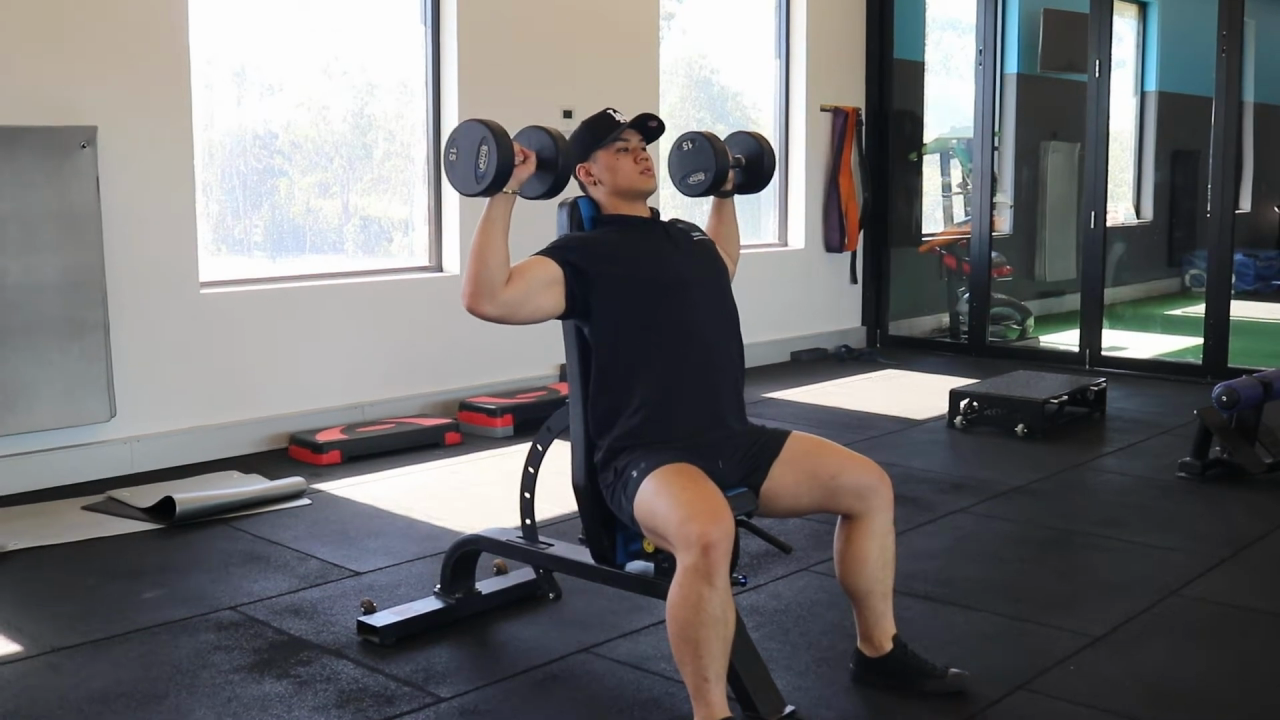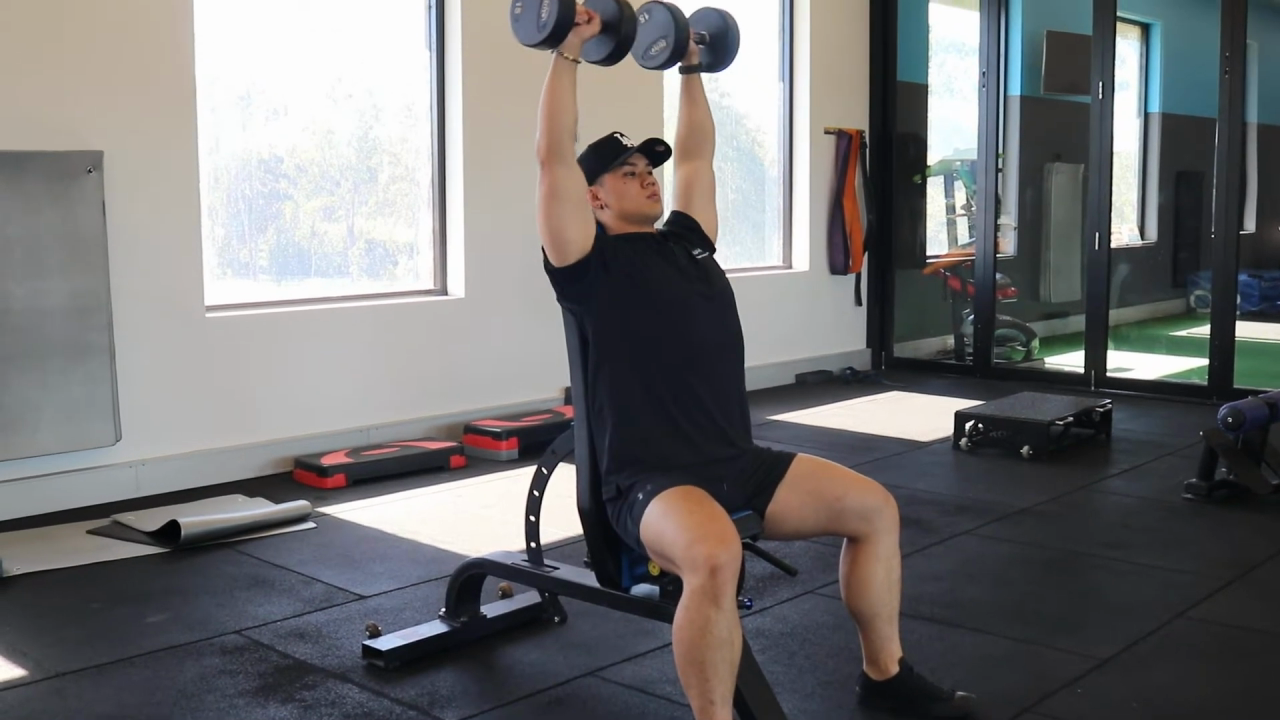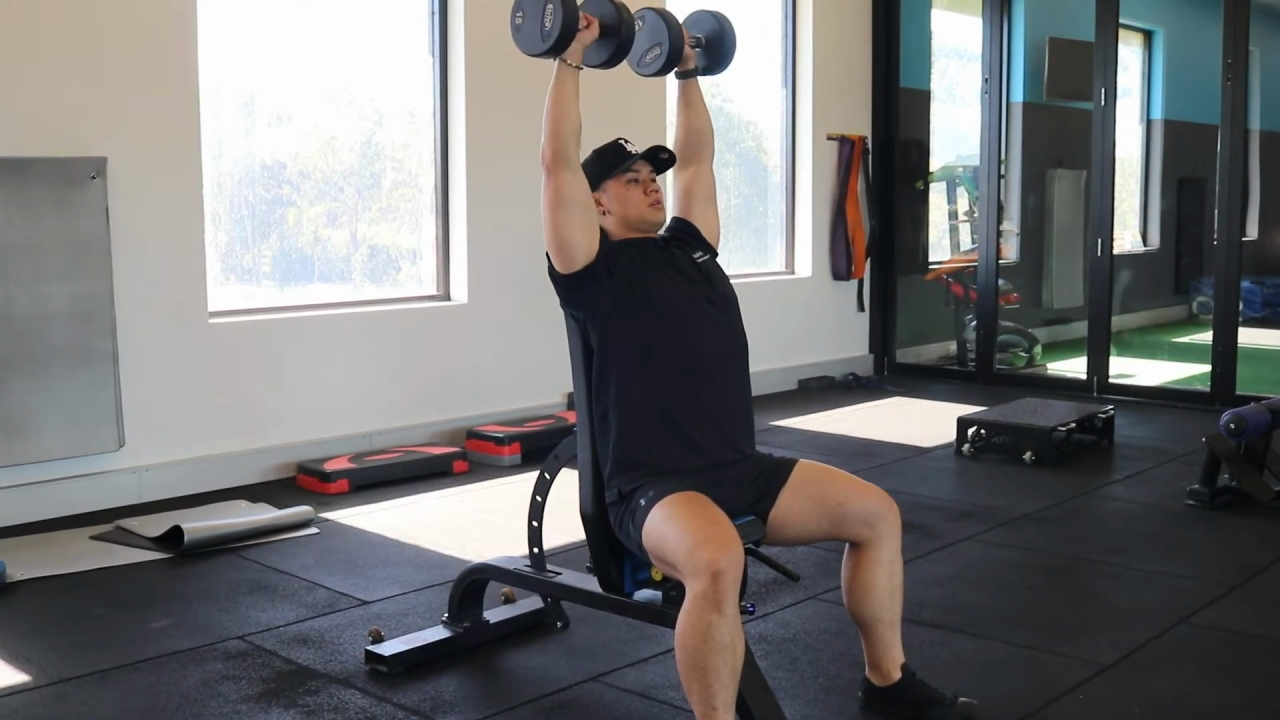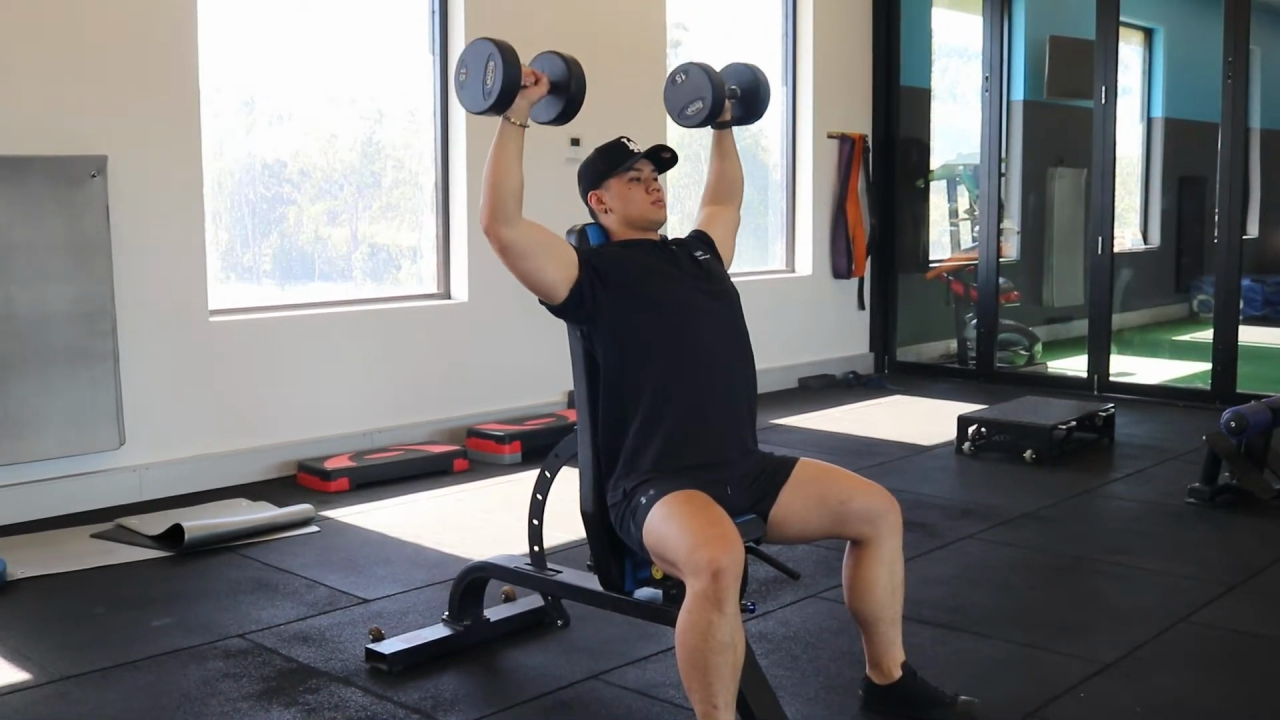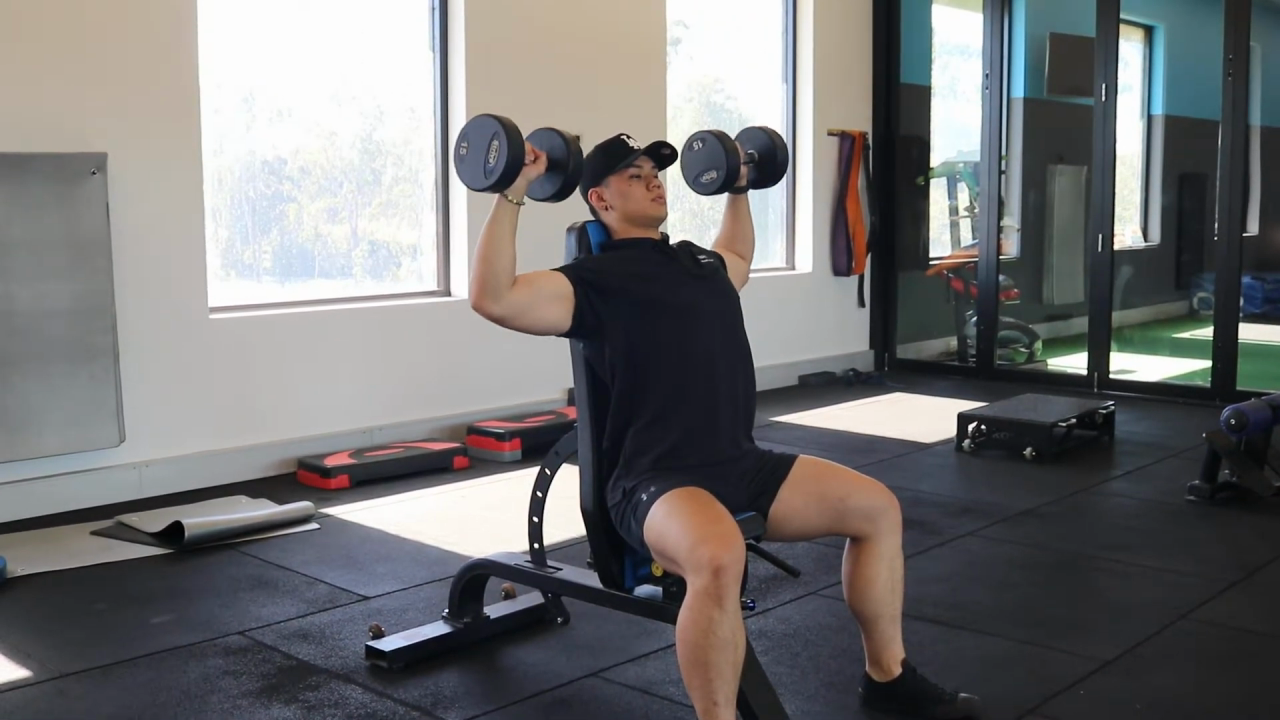
dt=1s
person 1, frame 1
left shoulder: (685, 236)
right shoulder: (585, 254)
left elbow: (722, 265)
right elbow: (486, 298)
left wrist: (724, 192)
right wrist: (503, 194)
left hip: (734, 439)
right hip: (649, 456)
left knee: (870, 486)
right knee: (708, 537)
left ankle: (879, 649)
person 1, frame 2
left shoulder: (686, 240)
right shoulder: (594, 263)
left elbow: (698, 152)
right elbow: (552, 157)
left wrist: (690, 68)
right wrist: (569, 51)
left hip: (739, 461)
right hip: (654, 480)
left knee: (874, 508)
right knee: (715, 558)
person 1, frame 3
left shoulder: (688, 248)
right shoulder: (596, 270)
left elbow: (697, 159)
right elbow: (558, 165)
left wrist: (686, 74)
right wrist: (571, 57)
left hip: (741, 468)
right hip: (656, 485)
left knee: (876, 513)
right knee: (717, 564)
person 1, frame 4
left shoulder: (695, 253)
right shoulder: (596, 273)
left elbow: (725, 200)
right elbow: (501, 224)
left wrist: (721, 127)
right wrist: (516, 116)
left hip: (744, 467)
right hip: (657, 483)
left knee: (877, 510)
right knee: (717, 563)
person 1, frame 5
left shoulder: (697, 259)
right shoulder: (596, 277)
left elbow: (737, 261)
right elbow: (493, 298)
left wrist: (737, 191)
right wrist: (511, 194)
left hip: (743, 464)
right hip: (658, 481)
left knee: (877, 509)
right knee: (718, 560)
